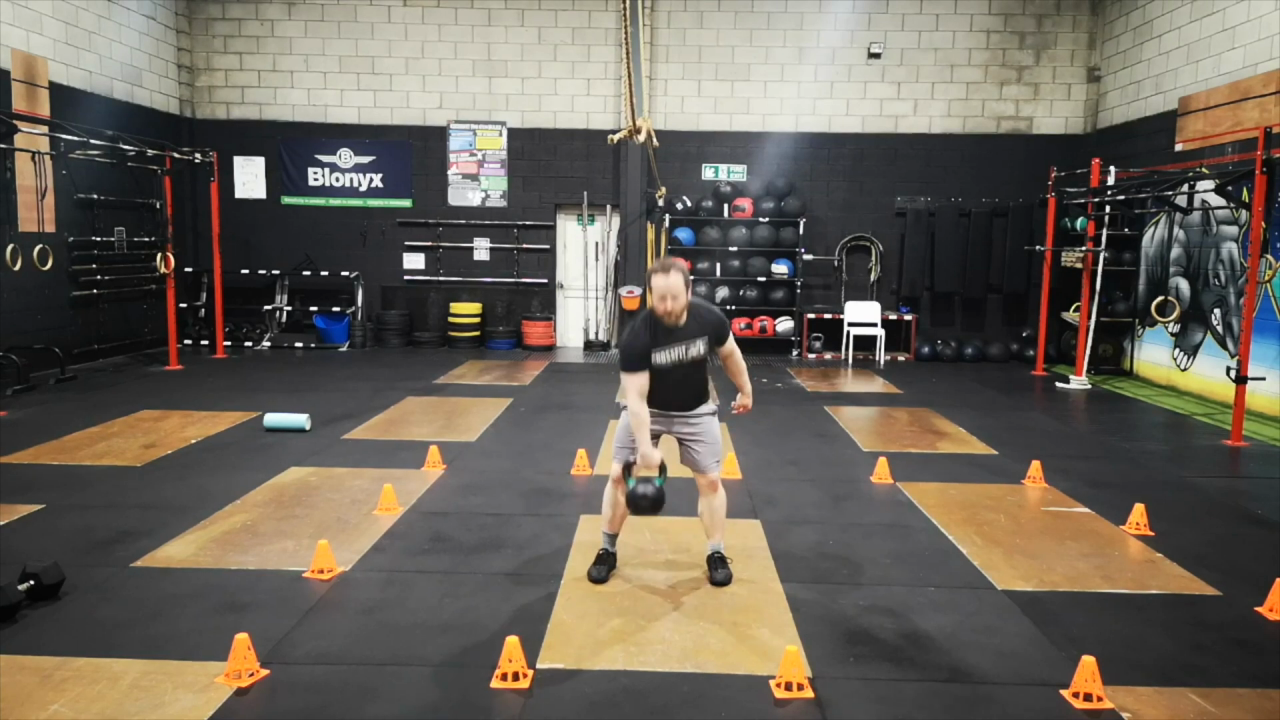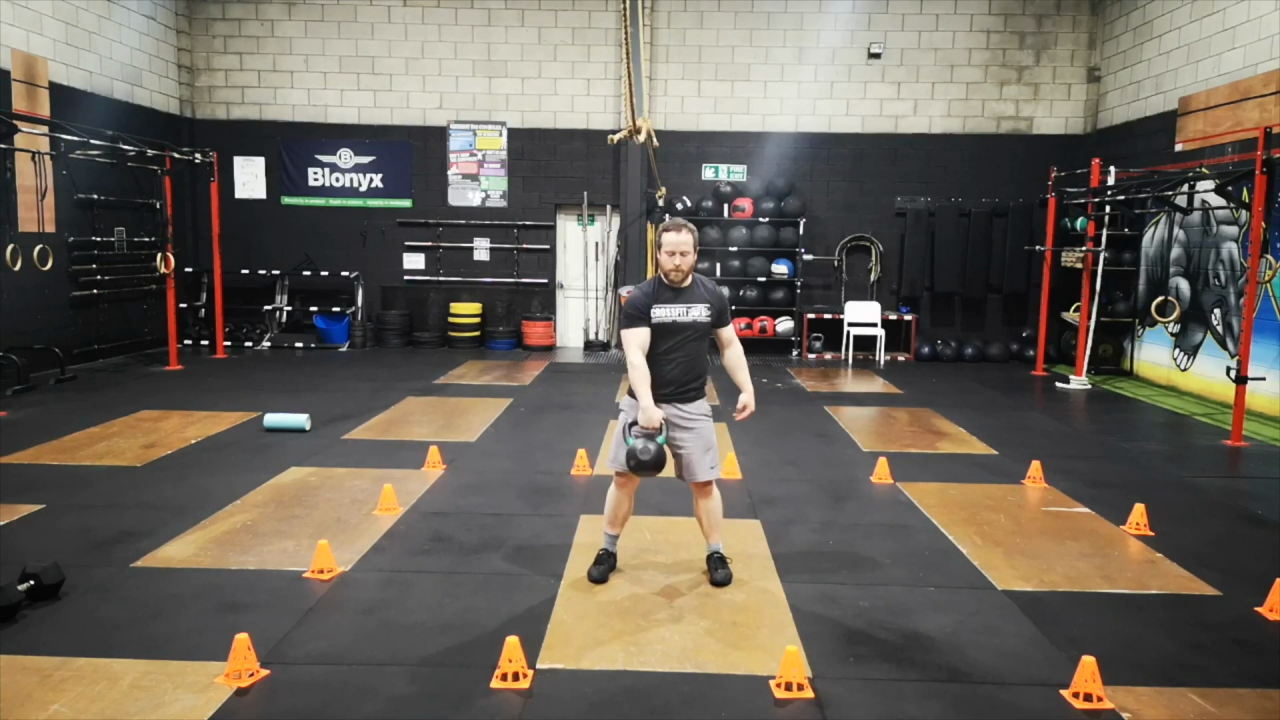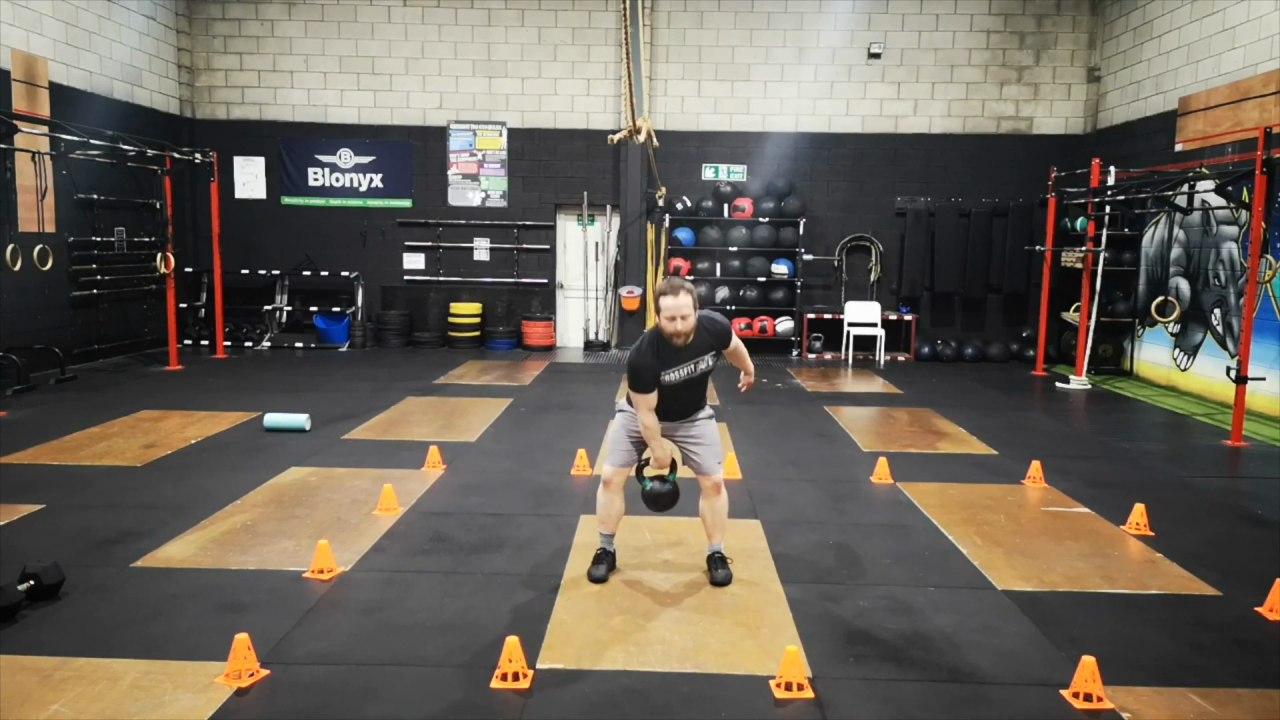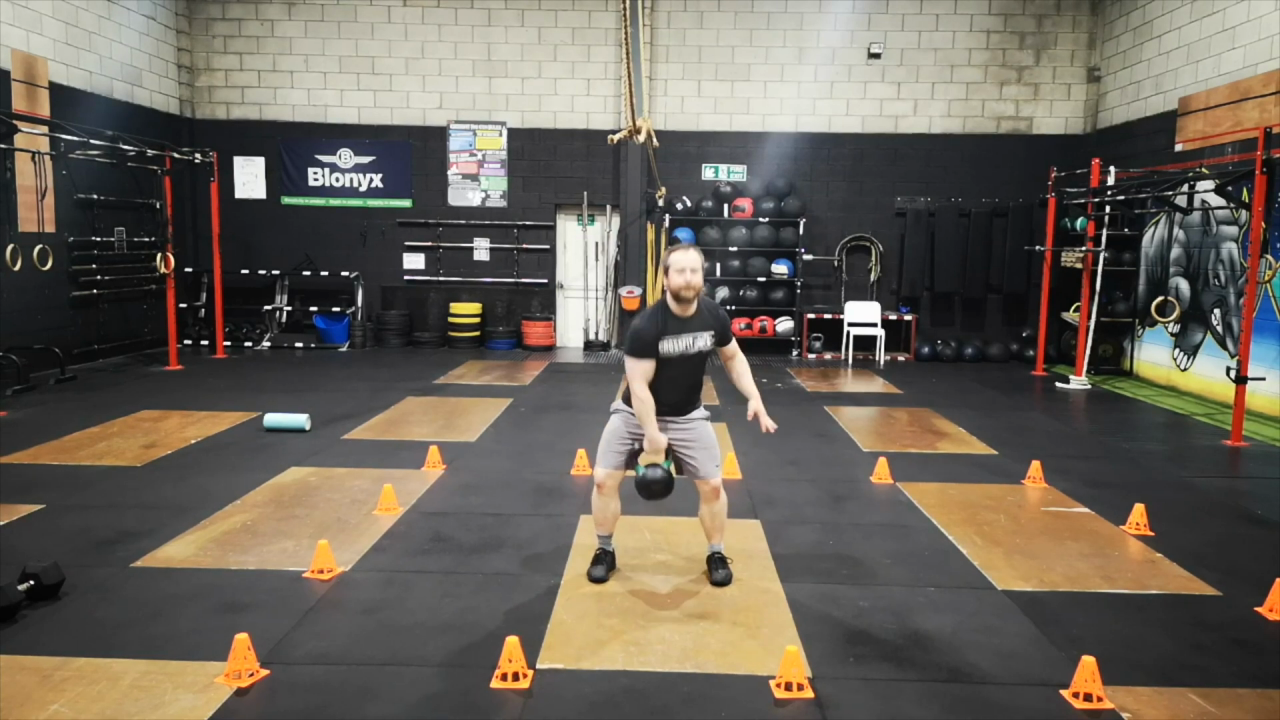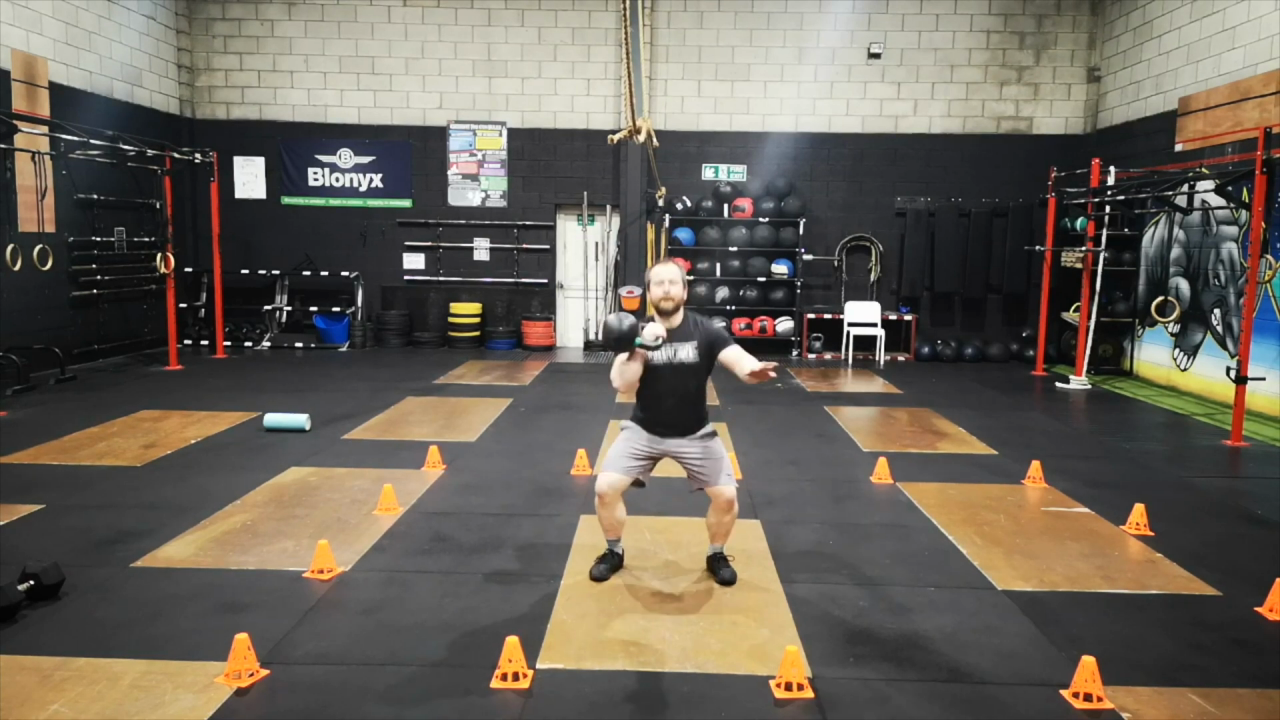
dt=0.5s
person 1, frame 1
left shoulder: (709, 317)
right shoulder: (637, 336)
left elbow: (729, 354)
right elbow: (636, 398)
left wrist: (745, 390)
right wrist: (645, 449)
left hip: (696, 410)
right hip: (647, 411)
left knee: (710, 480)
right knee: (621, 475)
left ankle: (716, 554)
right ankle: (607, 551)
person 1, frame 2
left shoulder: (711, 294)
right shoulder: (640, 298)
left elbow: (730, 345)
right elbow: (635, 356)
left wrist: (747, 389)
right wrist: (646, 405)
left hip: (692, 406)
right hip: (643, 405)
left knee: (703, 483)
right knee: (625, 478)
left ankle: (715, 553)
right ankle: (608, 551)
person 1, frame 3
left shoulder: (715, 327)
right shoulder: (643, 354)
left elbow: (734, 346)
right elbow: (645, 412)
left wrist: (748, 371)
right wrist: (658, 453)
left hip: (693, 416)
right hip: (640, 414)
left knee: (713, 480)
right knee: (611, 477)
left ankle: (716, 555)
right ankle: (606, 551)
person 1, frame 4
left shoulder: (714, 315)
right shoulder: (646, 325)
left elbow: (733, 358)
right elbow: (639, 387)
left wrist: (754, 399)
right wrist: (652, 433)
left hip: (688, 415)
right hip: (636, 413)
left knee: (712, 485)
right knee: (605, 479)
left ankle: (716, 555)
right ankle: (605, 551)
person 1, frame 5
left shoulder: (707, 332)
right shoulder: (637, 333)
left elbow: (740, 361)
right elbow: (621, 383)
left wrist: (756, 370)
right wrist: (639, 347)
left hip: (695, 435)
right hip: (643, 430)
left knee: (726, 496)
right knee: (605, 488)
left ankle: (716, 556)
right ankle: (614, 552)
